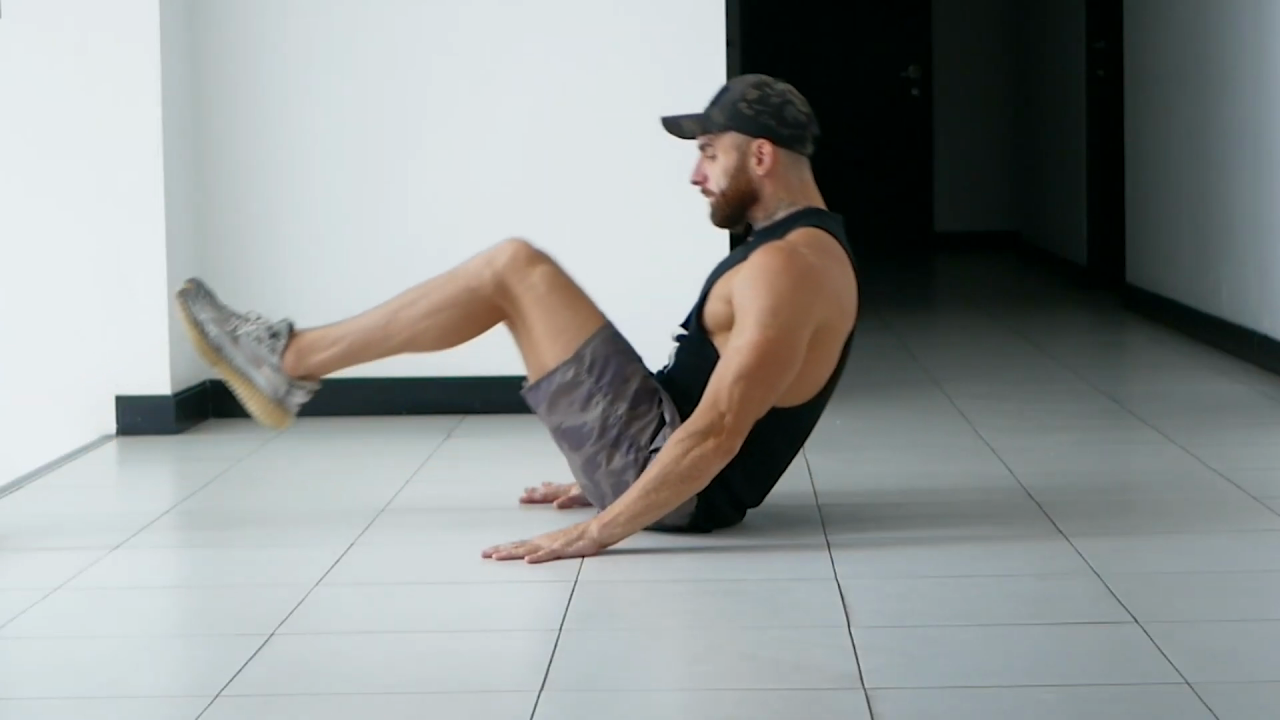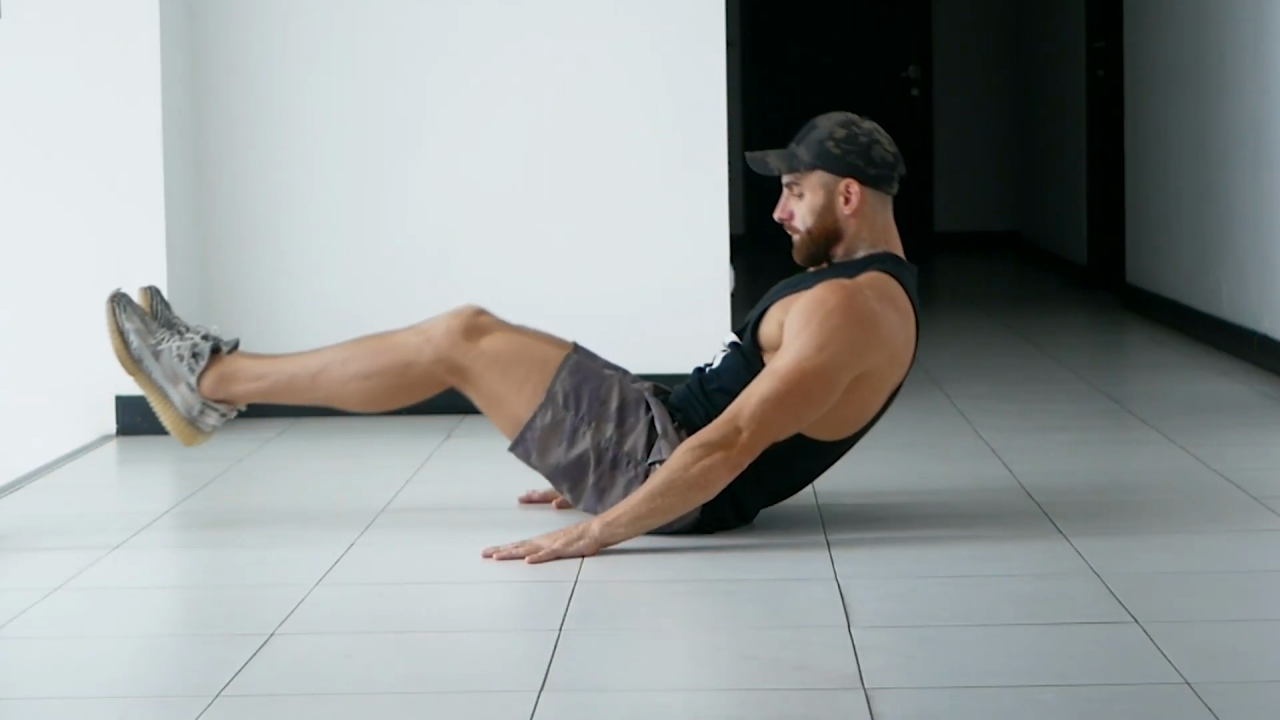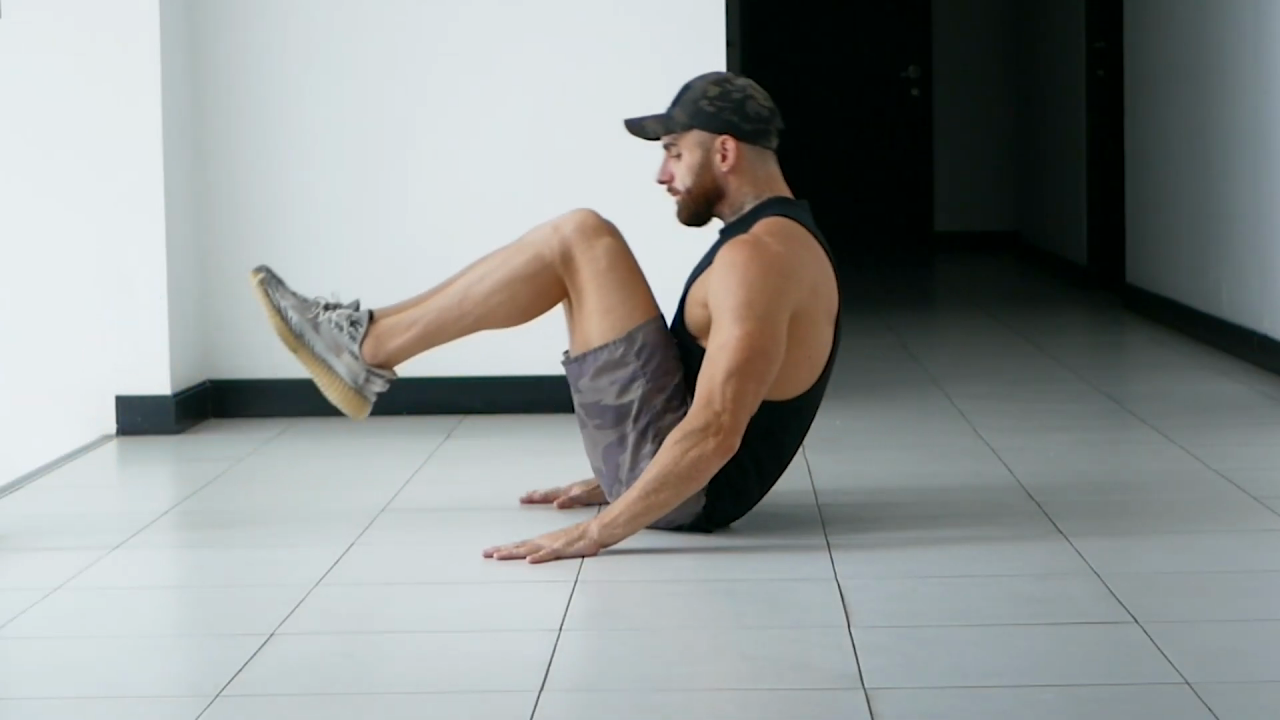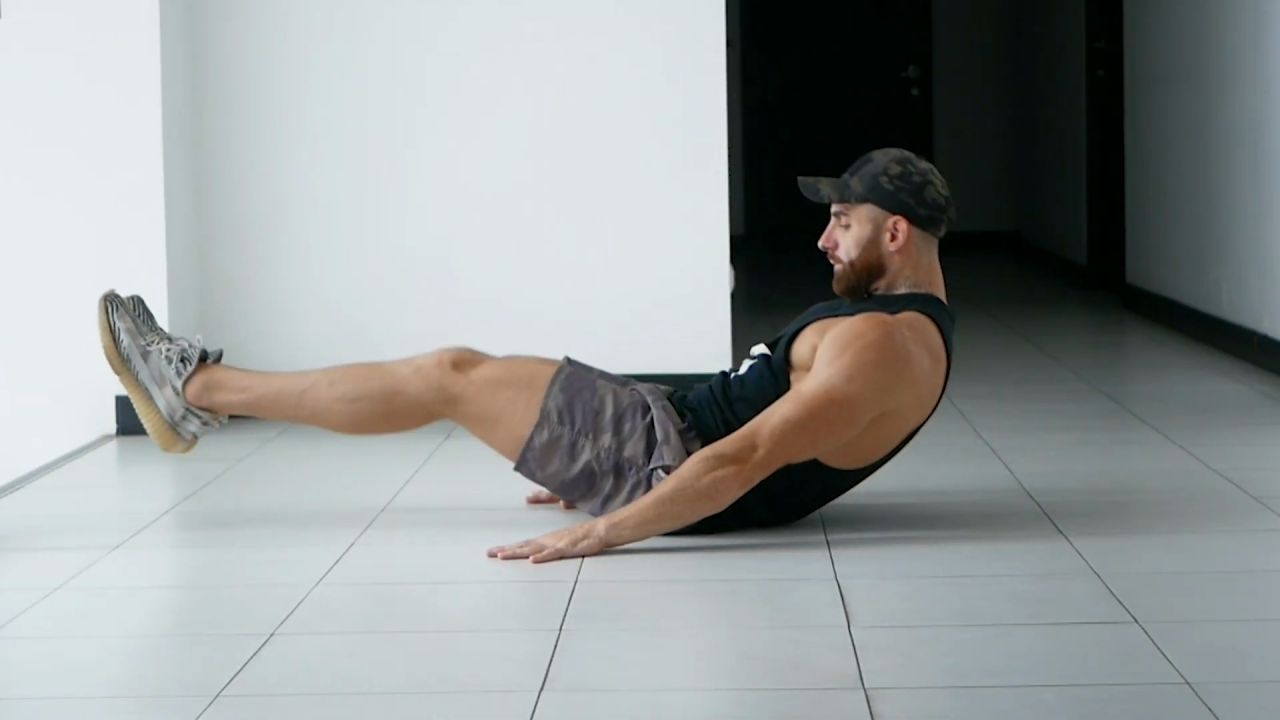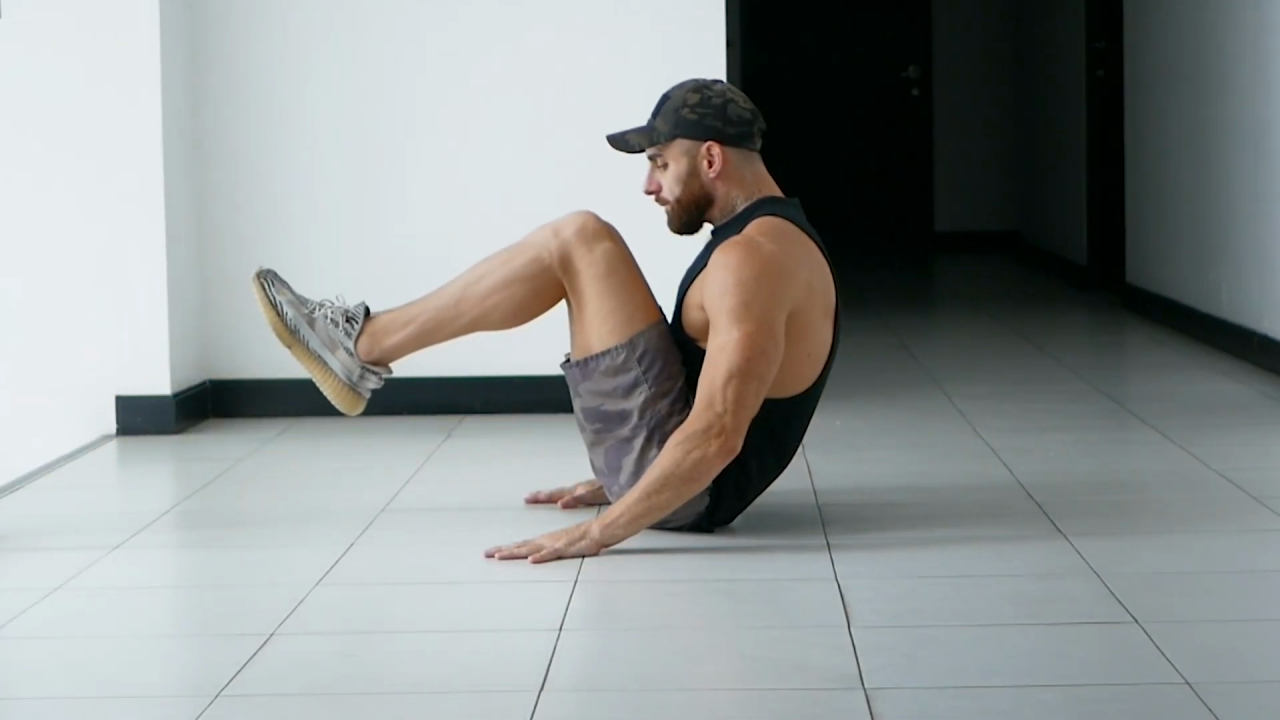
dt=1s
person 1, frame 1
left shoulder: (785, 267)
right shoulder: (803, 246)
left elbow: (717, 431)
left wrist: (597, 531)
right wrist: (601, 471)
left hip: (672, 484)
right hip: (670, 455)
left knee: (515, 266)
right knee: (517, 284)
left ankle: (289, 361)
right ankle: (293, 361)
person 1, frame 2
left shoulder: (849, 309)
right shoulder: (866, 285)
left elbow: (731, 445)
left wrist: (597, 532)
right wrist: (597, 481)
left hip: (664, 466)
right hip: (672, 449)
left knee: (462, 337)
right knee: (469, 339)
left ankle: (214, 380)
right ankle: (218, 376)
person 1, frame 3
left shoulder: (756, 257)
right shoulder: (782, 234)
left elbow: (714, 433)
left wrist: (598, 532)
right wrist: (617, 476)
left hip: (689, 489)
right hip: (687, 472)
left knee: (581, 238)
right knee: (574, 247)
left ankle: (366, 348)
right ankle: (370, 343)
person 1, frame 4
left shoulder: (882, 345)
right shoulder: (902, 320)
left elbow: (743, 461)
left wrist: (602, 532)
right wrist: (604, 480)
left hip: (671, 457)
right hip: (681, 437)
left knee: (448, 375)
right knee: (464, 372)
left ankle: (197, 390)
person 1, frame 5
left shoulder: (750, 258)
right shoulder: (771, 235)
left elbow: (715, 436)
left wrist: (598, 534)
right wrist: (618, 475)
left hip: (689, 488)
right hip: (679, 466)
left knee: (580, 238)
right knee: (573, 249)
left ankle: (362, 345)
right ankle: (366, 344)
